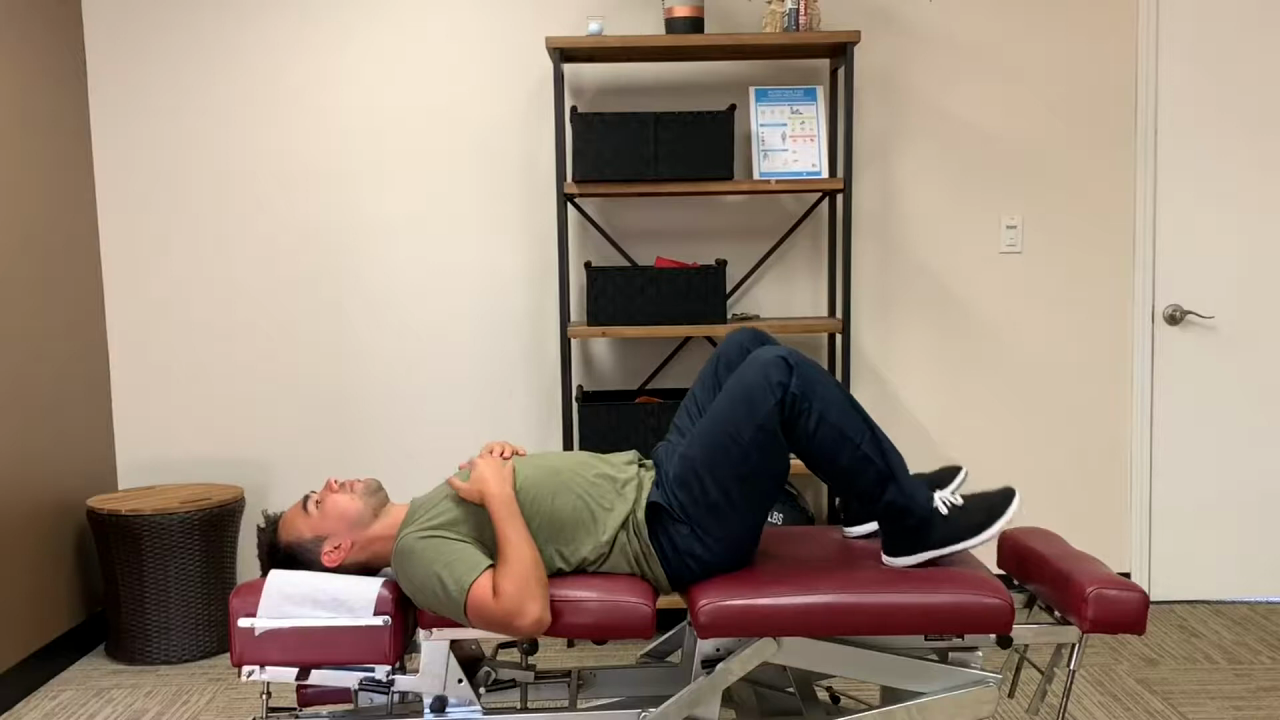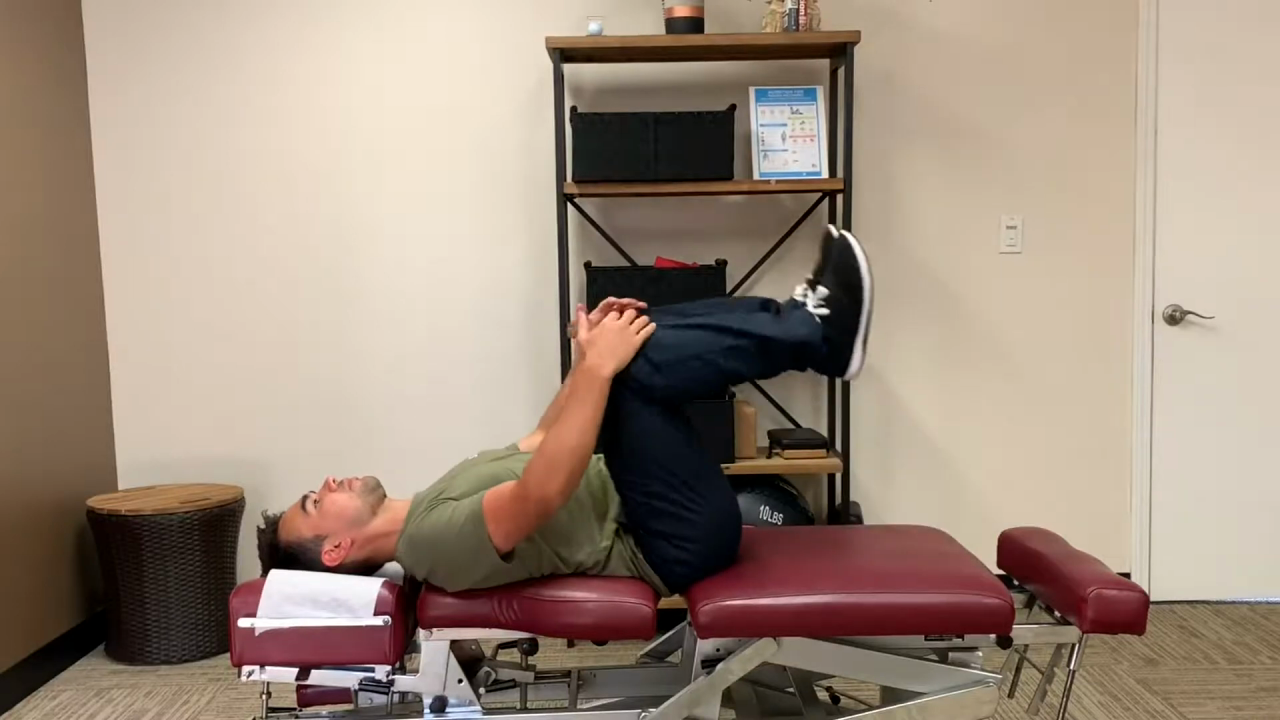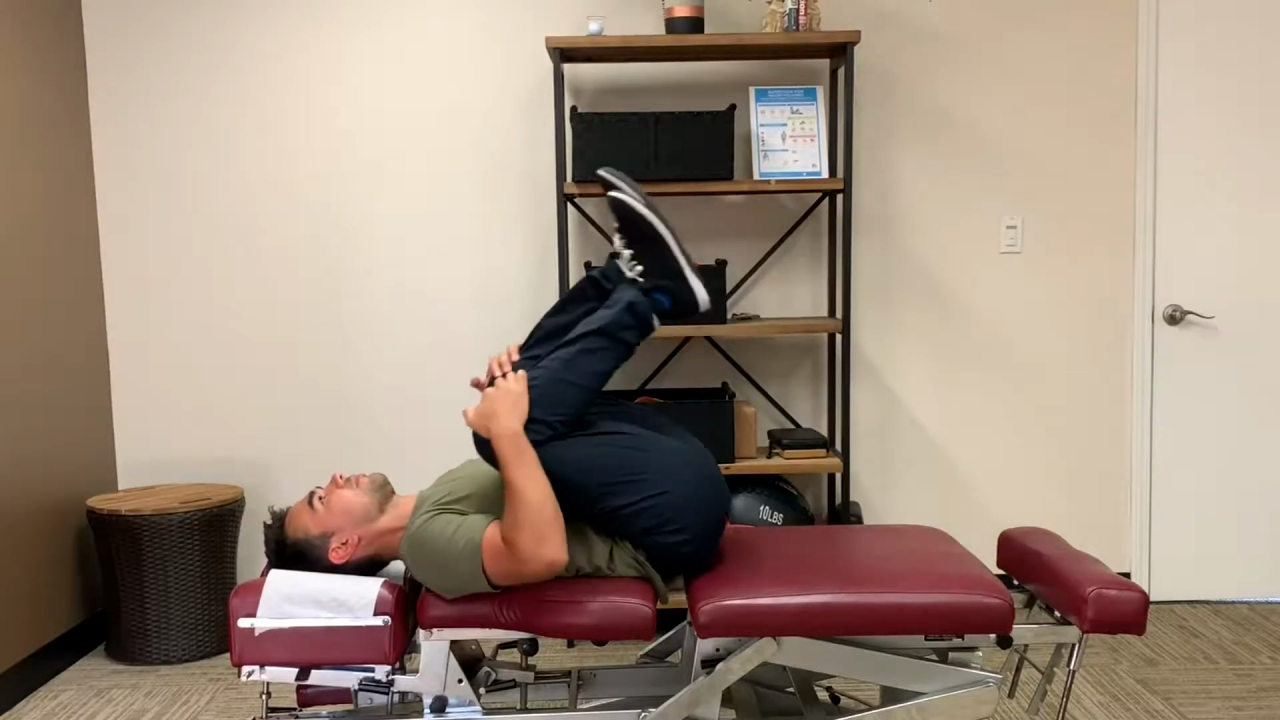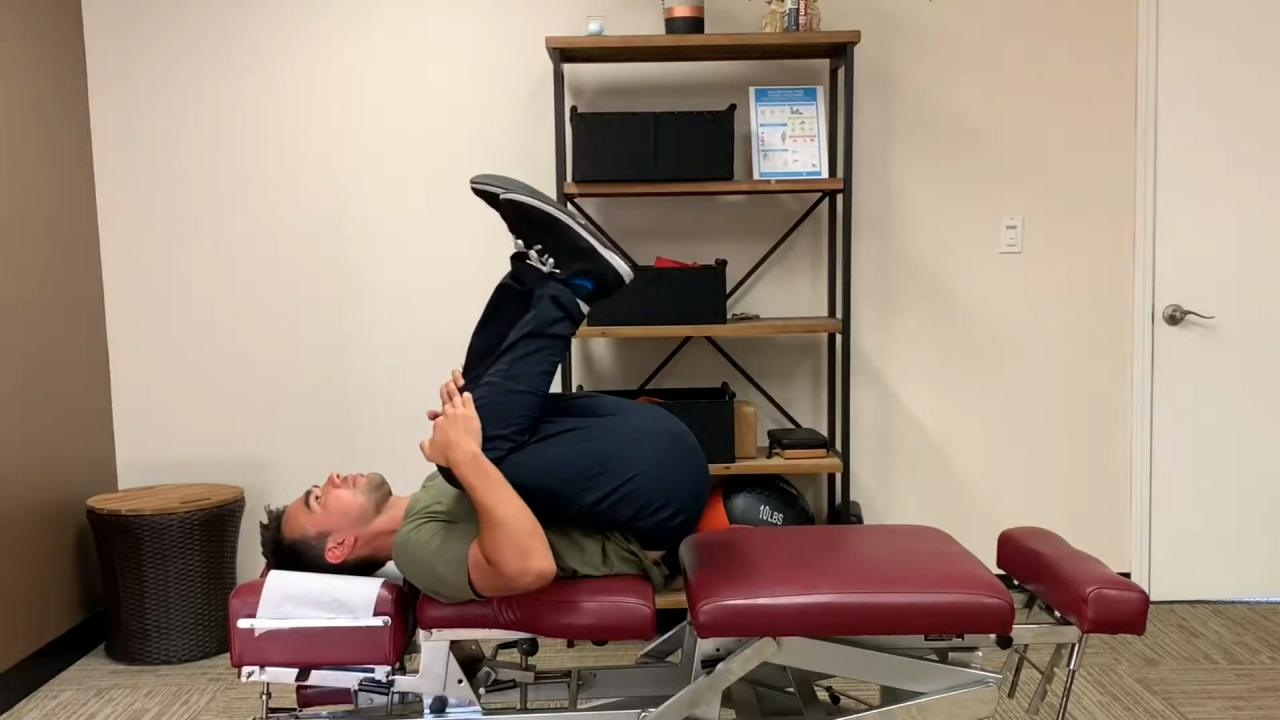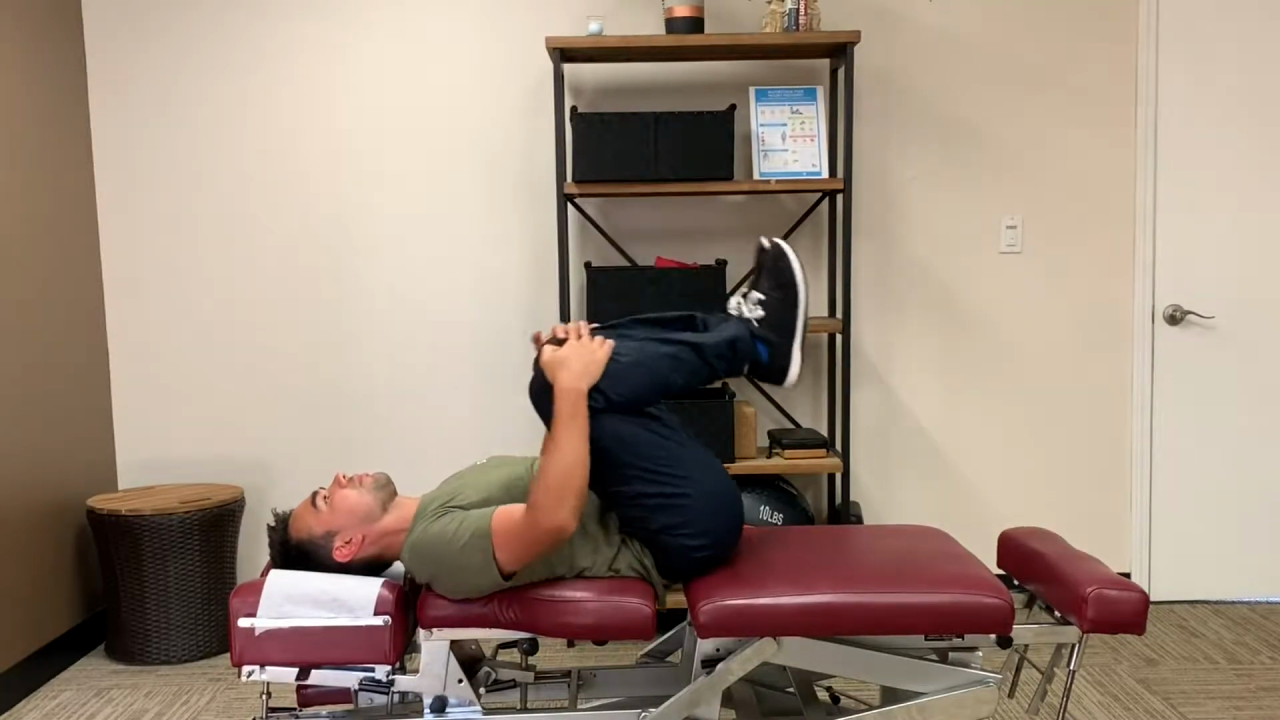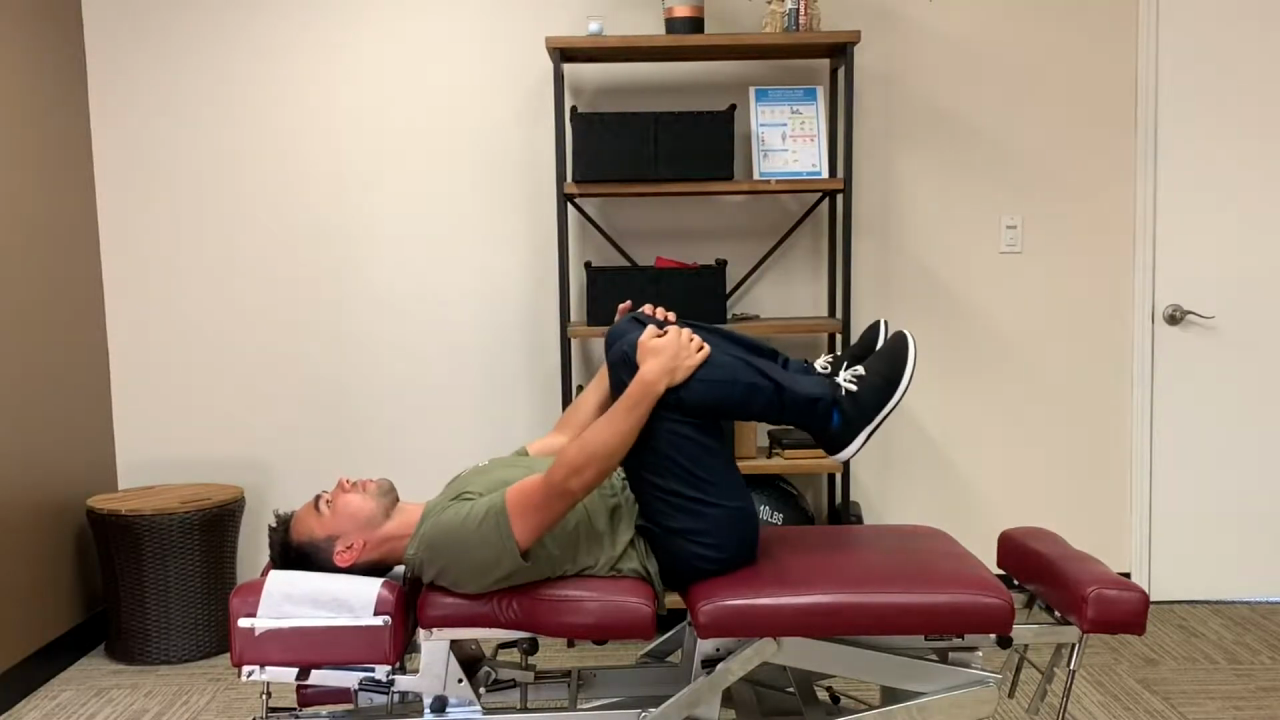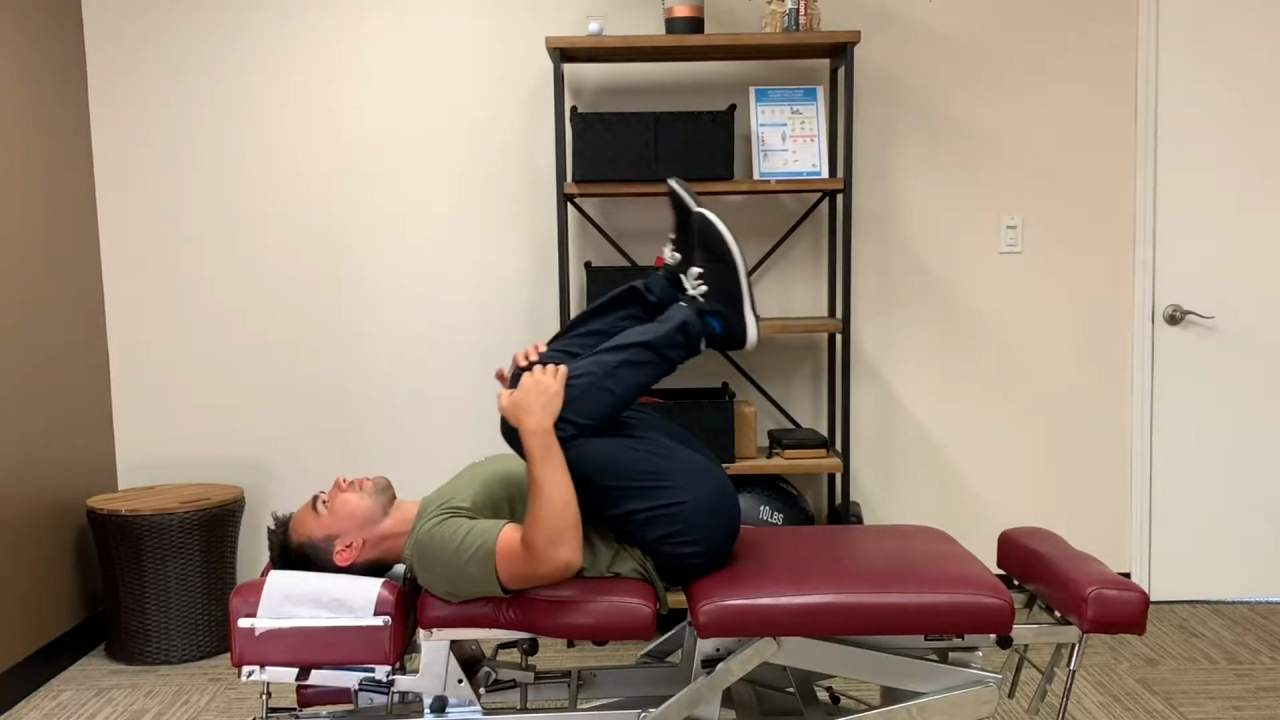
dt=0.7s
person 1, frame 1
left shoulder: (431, 513)
right shoulder: (419, 555)
right elbow: (526, 612)
left wrist: (494, 471)
right wrist: (498, 495)
left hip: (648, 482)
right hip: (676, 535)
left knee: (747, 346)
right knee: (777, 373)
left ankle: (883, 497)
right ankle: (913, 520)
person 1, frame 2
left shoulder: (437, 506)
right shoulder: (433, 540)
left elbow: (544, 440)
right elbow: (546, 489)
left wrist: (590, 354)
right wrist: (599, 365)
right hip: (682, 545)
left knee: (629, 346)
right knee: (629, 364)
left ankle: (802, 319)
right ankle: (817, 332)
person 1, frame 3
left shoulder: (435, 509)
right shoulder: (431, 543)
right elbow: (544, 553)
left wrist: (511, 389)
right wrist: (506, 428)
left hip: (669, 481)
right hip: (676, 509)
left knee: (535, 384)
left ankle: (637, 277)
right ankle: (646, 296)
person 1, frame 4
left shoulder: (431, 507)
right shoulder: (422, 549)
right elbow: (530, 566)
right wrist: (465, 453)
left knee: (486, 403)
left ankle: (550, 273)
right ankle: (568, 286)
person 1, frame 5
left shoulder: (439, 513)
right shoulder: (435, 546)
left elbow: (562, 476)
right elbow: (554, 520)
left wrist: (569, 371)
right wrist: (570, 387)
right hip: (691, 524)
left knee: (565, 369)
right knee: (566, 390)
left ankle: (745, 328)
right ankle: (752, 338)
person 1, frame 6
left shoulder: (455, 505)
right shoulder: (447, 542)
left elbow: (560, 442)
right elbow: (569, 479)
left wrist: (634, 357)
right wrist: (652, 377)
left hip: (639, 502)
right hip: (697, 541)
left knee: (638, 339)
right knee: (649, 360)
left ankle: (819, 386)
right ankle: (830, 408)
person 1, frame 7
left shoulder: (439, 514)
right shoulder: (437, 547)
left elbow: (551, 470)
right elbow: (558, 555)
left wrist: (538, 384)
right wrist: (536, 426)
left hip: (680, 489)
right hip: (690, 520)
left knee: (556, 382)
right knee: (536, 422)
left ankle: (681, 289)
right ankle: (703, 317)
